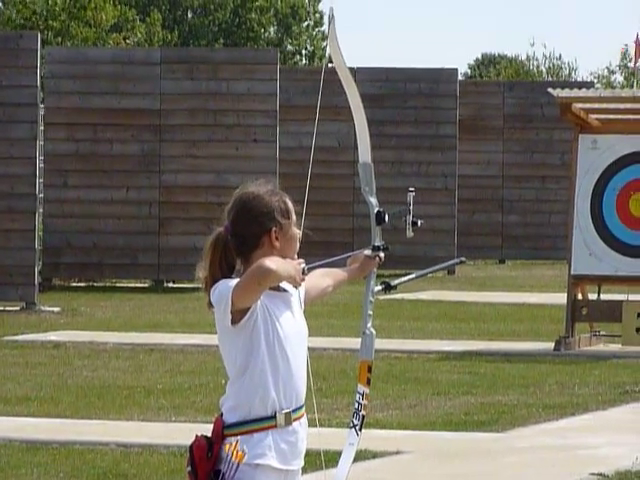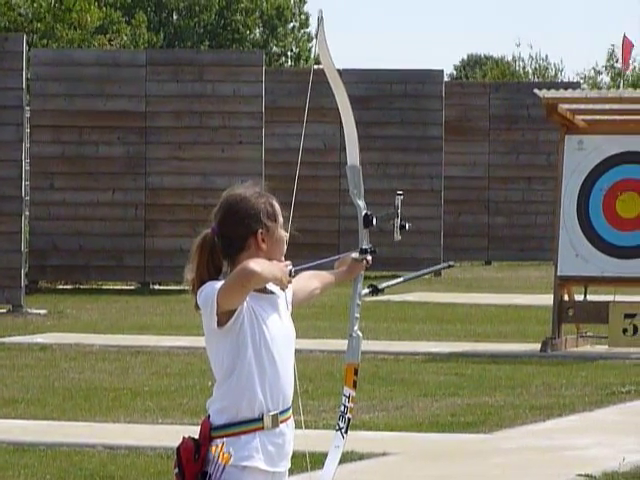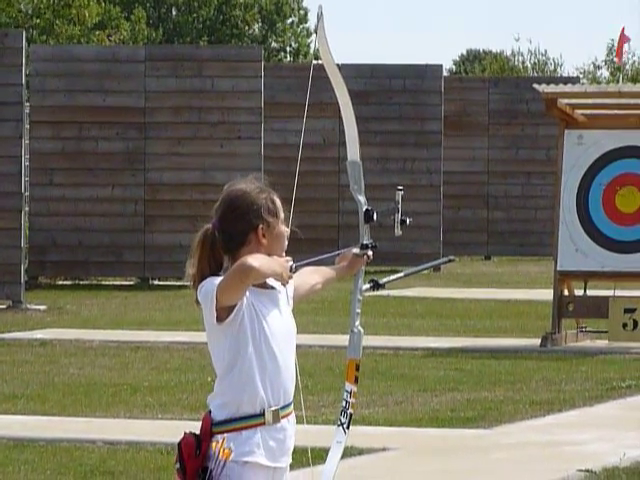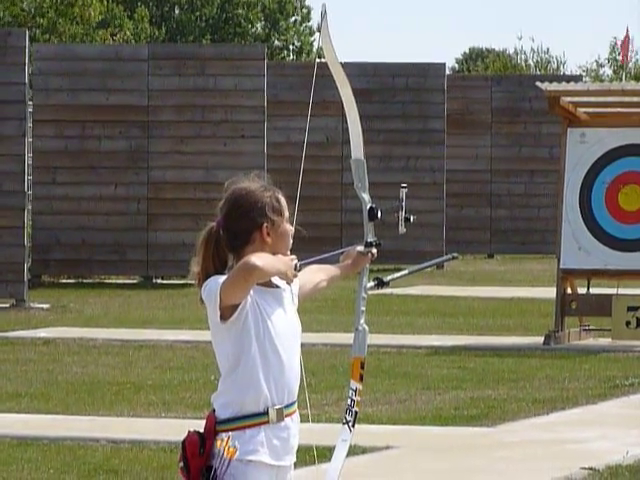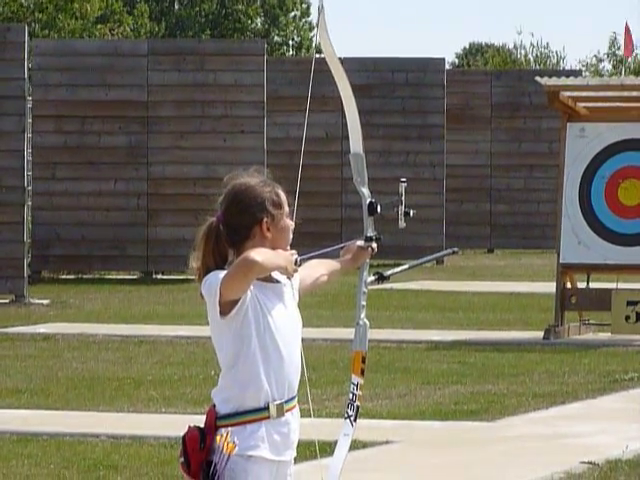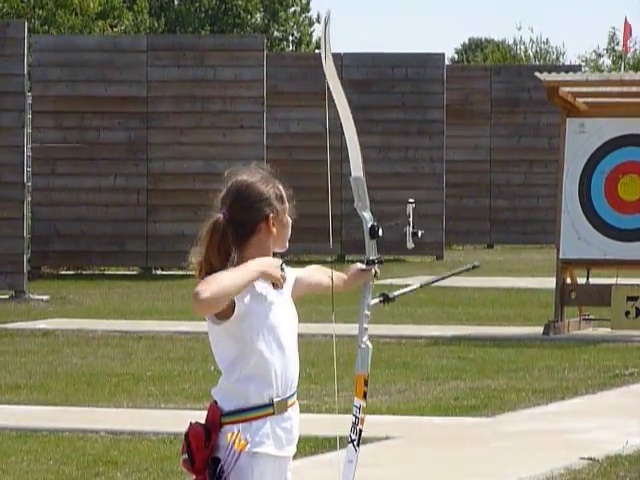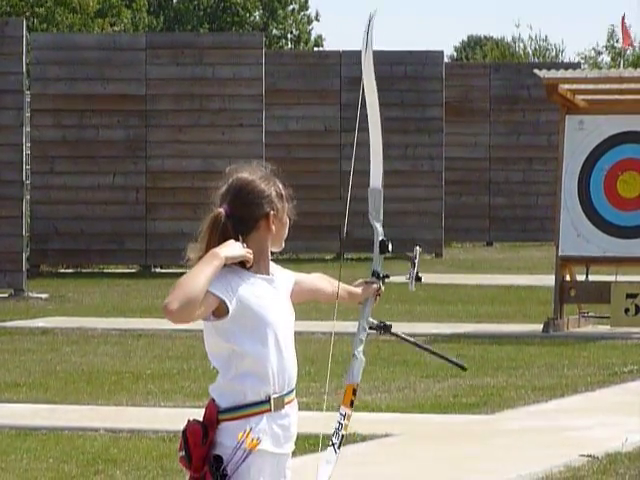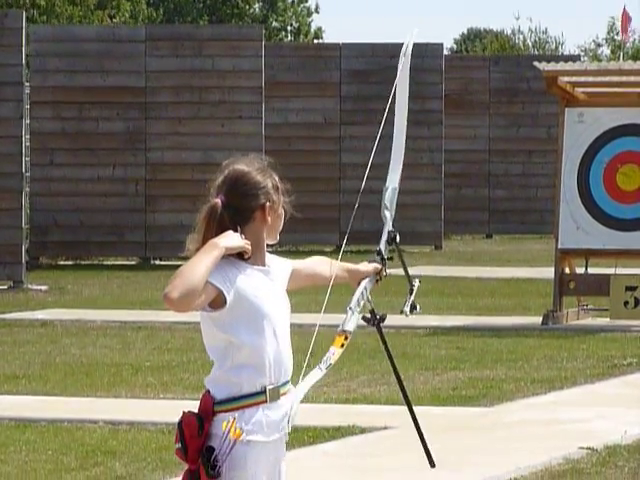
dt=0.3s
person 1, frame 1
left shoulder: (288, 289)
right shoulder: (230, 295)
left elbow: (321, 281)
right elbow: (265, 270)
left wrist: (354, 270)
right wrist: (286, 269)
left hip: (288, 443)
right hip: (253, 452)
person 1, frame 2
left shoulder: (276, 292)
right shoulder: (215, 297)
left elbow: (309, 283)
right elbow: (249, 272)
left wrist: (341, 273)
right wrist: (272, 271)
left hip: (274, 445)
right hip: (240, 455)
person 1, frame 3
left shoulder: (277, 287)
right shoulder: (217, 293)
left elbow: (310, 278)
right elbow: (247, 269)
left wrist: (342, 268)
right wrist: (273, 266)
left hip: (276, 440)
right hip: (241, 448)
person 1, frame 4
left shoulder: (283, 286)
right shoulder: (221, 292)
left elbow: (315, 276)
right elbow: (251, 267)
left wrist: (345, 267)
right wrist: (278, 264)
left hip: (281, 437)
right hip: (245, 446)
person 1, frame 5
left shoulder: (283, 281)
right shoulder: (222, 287)
left elbow: (316, 270)
right elbow: (251, 263)
left wrist: (346, 261)
right wrist: (280, 260)
left hip: (279, 433)
right hip: (244, 441)
person 1, frame 6
left shoulder: (279, 279)
right shoulder: (228, 289)
left elbow: (311, 275)
right elbow: (202, 297)
left wrist: (347, 279)
right wrist: (257, 267)
left hip: (279, 429)
right hip: (247, 437)
person 1, frame 7
left shoulder: (276, 277)
right shoulder: (225, 286)
left elbow: (315, 284)
right elbow: (176, 308)
left wrist: (353, 293)
right wrist: (216, 256)
left hip: (277, 428)
right hip: (243, 433)
person 1, frame 8
left shoulder: (273, 268)
right shoulder: (223, 276)
left elbow: (315, 267)
right elbow: (176, 297)
left wrist: (355, 271)
right wrist: (216, 246)
left hip: (272, 418)
right hip: (239, 426)
